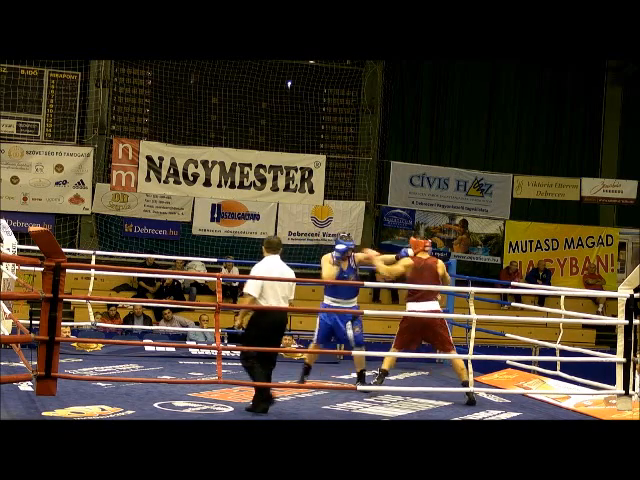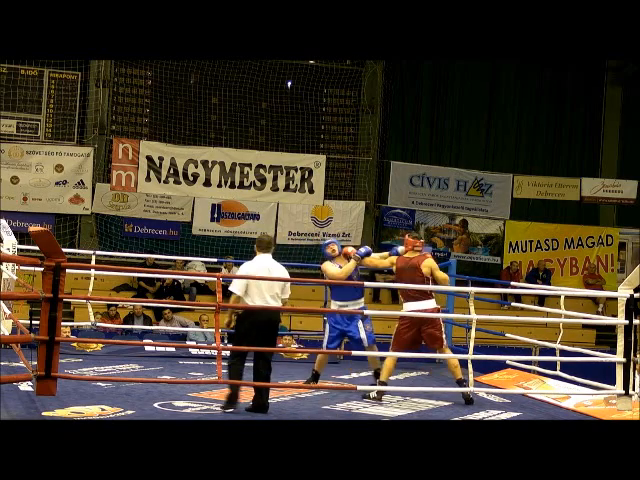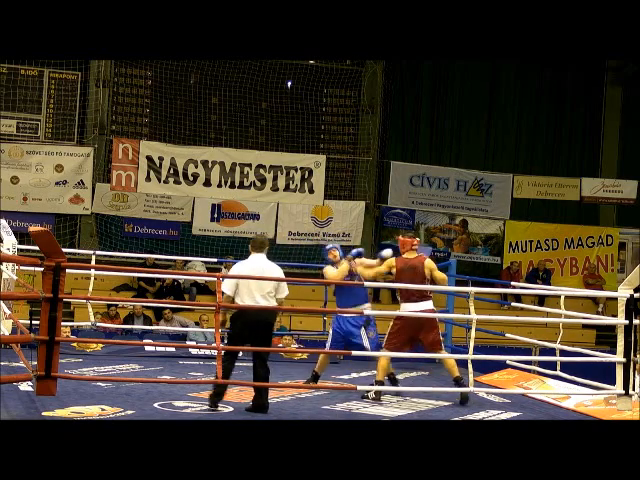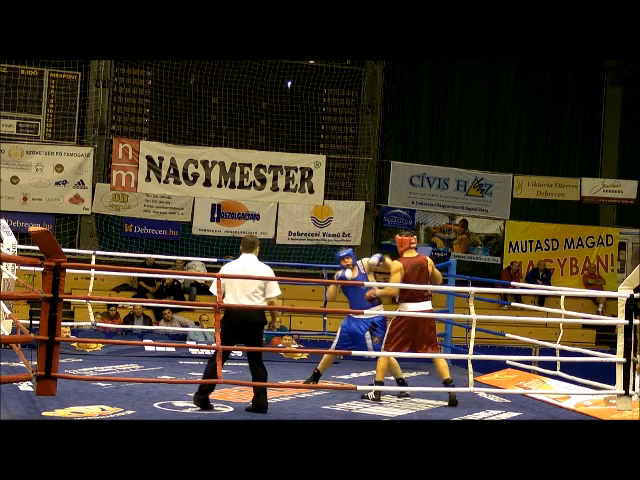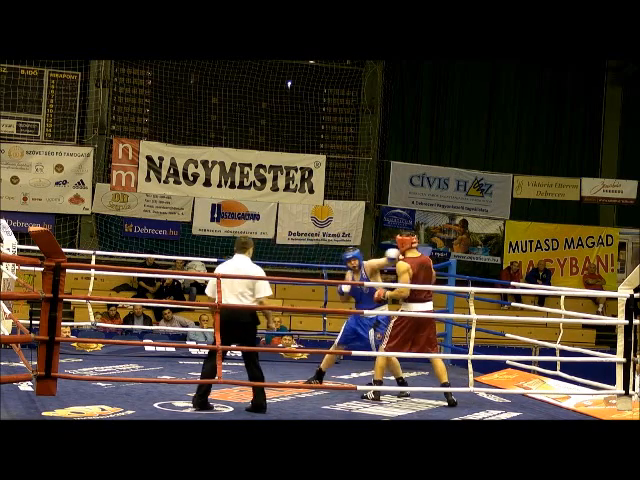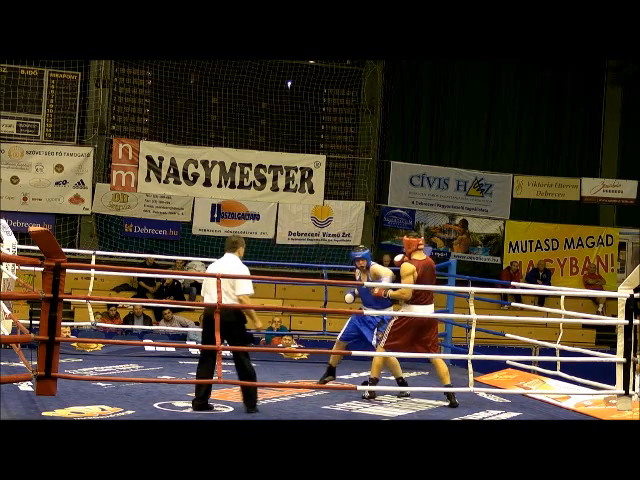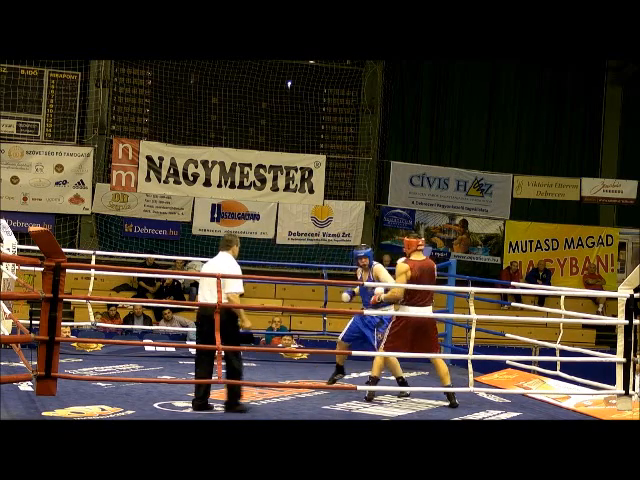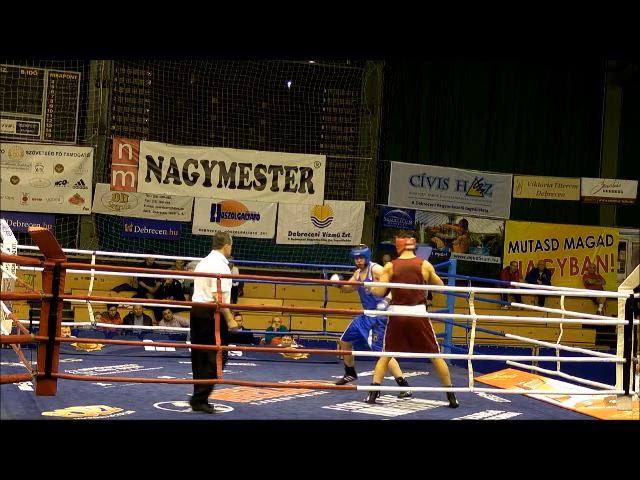
dt=0.1s
person 1, frame 1
left shoulder: (260, 268)
right shoulder: (288, 270)
left elbow: (250, 298)
right elbow: (289, 300)
left wrist: (240, 317)
left hip: (262, 316)
right hip: (280, 317)
left knee: (249, 358)
right knee: (267, 360)
left ankle: (265, 395)
right ankle: (260, 401)
person 1, frame 2
left shoulder: (248, 267)
right shoulder: (281, 269)
left elbow: (236, 296)
right elbow: (284, 300)
left wrist: (229, 316)
left hip: (251, 315)
right hip: (273, 316)
left knee: (237, 356)
right knee: (264, 360)
left ankle: (233, 397)
right ankle: (261, 402)
person 1, frame 3
left shoulder: (239, 267)
right shoulder: (275, 269)
left elbow: (227, 296)
right elbow: (281, 300)
left wrist: (222, 316)
right wrist: (274, 316)
left hip: (244, 315)
right hip: (266, 316)
left knee: (228, 356)
right knee: (260, 360)
left ankle: (216, 397)
right ankle: (260, 403)
person 1, frame 4
left shoulder: (228, 267)
right shoulder: (265, 269)
left elbow: (217, 296)
right elbow: (272, 300)
right wrist: (274, 318)
left hip: (232, 315)
right hip: (255, 316)
left knee: (219, 357)
right knee: (256, 360)
left ankle: (202, 396)
right ankle: (260, 402)
person 1, frame 5
left shoulder: (221, 267)
right shoulder: (255, 269)
left elbow: (211, 296)
right elbow: (262, 300)
left wrist: (219, 314)
right wrist: (270, 320)
left hip: (224, 315)
right hip: (245, 316)
left knee: (213, 358)
right knee: (252, 361)
left ankle: (200, 399)
right ankle: (259, 403)
person 1, frame 6
left shoulder: (212, 266)
right shoulder: (240, 268)
left elbow: (205, 294)
right elbow: (243, 299)
right wrist: (255, 320)
left hip: (211, 314)
right hip: (231, 315)
left knee: (207, 359)
right knee: (242, 359)
left ankle: (200, 400)
right ankle: (250, 402)
person 1, frame 7
left shoulder: (208, 264)
right shoulder: (232, 266)
right elbow: (233, 297)
right wrist: (243, 318)
left hip: (203, 311)
right hip: (222, 313)
left knee: (204, 357)
right knee: (233, 357)
left ankle: (200, 400)
right ankle: (233, 401)
person 1, frame 8
left shoulder: (202, 263)
right shoulder: (220, 265)
right elbow: (218, 296)
right wrist: (230, 319)
left hip: (197, 311)
right hip: (212, 313)
left knee: (199, 357)
right knee: (216, 357)
left ankle: (200, 399)
right ankle: (200, 399)
person 2, frame 1
left shoulder: (408, 262)
right shoulder: (438, 263)
left elbow: (386, 273)
right elbow: (446, 283)
left wrist: (377, 260)
left hip: (413, 311)
right hip: (433, 311)
left knee: (396, 349)
right knee: (450, 351)
left ankle: (380, 379)
right ankle: (468, 389)
person 2, frame 2
left shoulder: (396, 260)
right shoulder: (428, 261)
left elbow: (372, 263)
right elbow: (445, 282)
left hip: (410, 312)
right hip: (430, 310)
left knee: (394, 352)
right knee: (443, 349)
left ankle: (379, 390)
right ankle: (464, 387)
person 2, frame 3
left shoulder: (395, 262)
right shoulder: (427, 262)
left elbow: (369, 275)
right elbow: (444, 283)
left hip: (406, 312)
right hip: (427, 311)
left knee: (387, 350)
right knee: (439, 351)
left ankle: (377, 390)
right ankle: (460, 385)
person 2, frame 4
left shoulder: (398, 264)
right shoulder: (426, 260)
left elbow: (393, 291)
right elbow: (438, 280)
left wrist: (375, 292)
left hip: (406, 313)
right hip: (426, 311)
left knee: (386, 351)
right knee: (434, 352)
left ankle: (376, 390)
right ankle: (450, 388)
person 2, frame 5
left shoulder: (403, 264)
right shoulder: (427, 260)
left elbow: (403, 292)
left wrist: (385, 294)
left hip: (409, 313)
right hip: (427, 310)
left knee: (385, 350)
right knee: (432, 353)
left ankle: (375, 390)
right ankle: (448, 393)
person 2, frame 6
left shoulder: (407, 266)
right shoulder: (430, 262)
left elbow: (406, 294)
left wrist: (386, 292)
left hip: (409, 314)
right hip: (428, 314)
left knee: (382, 347)
right knee: (434, 355)
left ankle: (371, 388)
right ankle: (451, 395)
person 2, frame 7
left shoulder: (403, 266)
right shoulder: (431, 265)
left elbow: (397, 294)
left wrist: (383, 296)
left hip: (405, 315)
right hip: (425, 315)
left knee: (384, 350)
right knee: (435, 355)
left ankle: (371, 389)
right ankle: (451, 395)
person 2, frame 8
left shoulder: (390, 266)
right shoulder: (425, 265)
left elbow: (378, 291)
right elbow: (440, 287)
left wrist: (370, 289)
left hip: (397, 315)
right hip: (419, 315)
left knee: (386, 355)
right knee: (435, 355)
left ankle: (373, 393)
right ankle: (451, 395)
person 3, frame 1
left shoulder: (355, 256)
right shoulder: (327, 259)
right elbow: (327, 280)
right wrist: (336, 260)
left hip: (350, 308)
right hip: (329, 307)
left knee: (357, 344)
right knee: (318, 343)
left ankle: (361, 380)
right ankle: (305, 372)
person 3, frame 2
left shoulder: (353, 254)
right shoulder: (327, 265)
right elbow: (341, 275)
right wrist: (356, 258)
left hip: (358, 311)
right hip: (337, 313)
left knee: (369, 344)
right knee: (327, 349)
left ankle: (378, 377)
right ankle: (314, 378)
person 3, frame 3
left shoulder: (355, 261)
right shoulder: (328, 270)
left elbow: (377, 264)
right elbow: (336, 278)
left wrist: (384, 258)
right wrist: (349, 259)
left hip: (363, 315)
right hip: (342, 317)
left knee: (375, 350)
right knee: (328, 350)
left ankle: (393, 380)
right ankle: (314, 378)
person 3, frame 4
left shoulder: (365, 264)
right shoulder: (340, 275)
left elbow: (388, 264)
right elbow: (330, 298)
left wrist: (381, 259)
right wrist: (336, 281)
left hip: (373, 318)
right hip: (354, 318)
right knee: (334, 349)
left ankle: (402, 384)
right ankle: (314, 377)
person 3, frame 5
left shoulder: (369, 266)
right shoulder: (349, 274)
left elbow: (385, 262)
left wrist: (391, 257)
right wrist: (342, 291)
left hip: (378, 316)
right hip: (359, 316)
right knee: (338, 346)
left ankle: (403, 384)
right ankle: (318, 376)
person 3, frame 6
left shoulder: (375, 269)
right shoulder: (358, 272)
left elbow: (388, 273)
left wrist: (386, 280)
right wrist: (353, 293)
left hip: (382, 316)
right hip: (364, 313)
right knee: (340, 341)
left ankle: (403, 384)
right ankle: (330, 373)
person 3, frame 7
left shoulder: (378, 269)
right shoulder: (360, 271)
left elbow: (390, 283)
left wrist: (382, 290)
right wrist: (351, 292)
left hip: (382, 315)
right hip: (365, 314)
right knee: (342, 341)
left ankle: (404, 384)
right ankle: (339, 371)
person 3, frame 8
left shoulder: (376, 269)
right shoulder: (358, 272)
right elbow: (348, 288)
right wrist: (339, 283)
left hip: (380, 316)
right hip: (365, 315)
left knee: (382, 352)
right knee: (344, 341)
left ankle: (404, 385)
right ankle: (350, 373)
